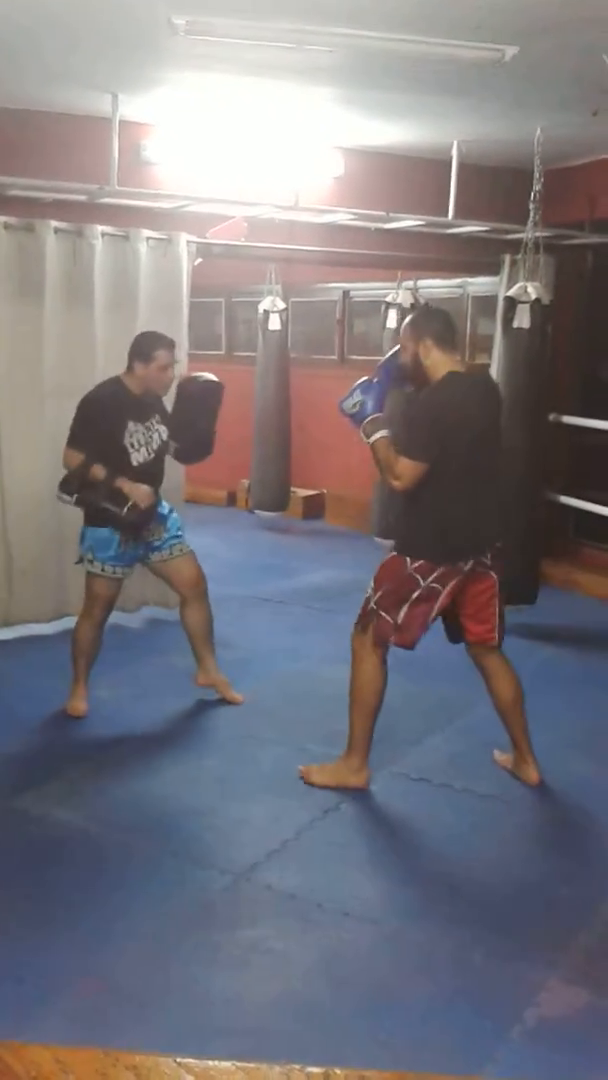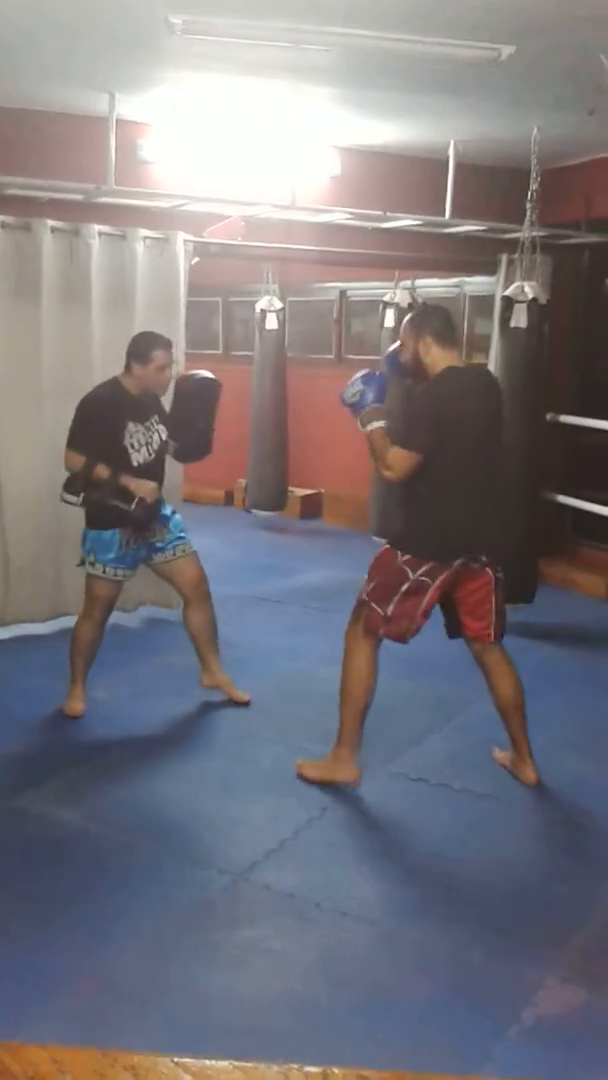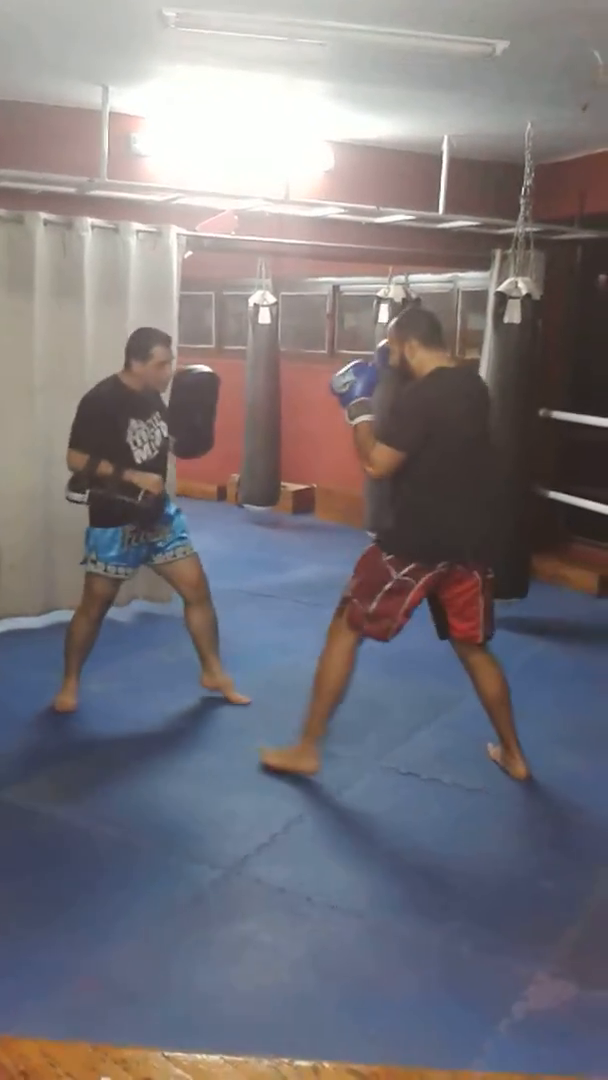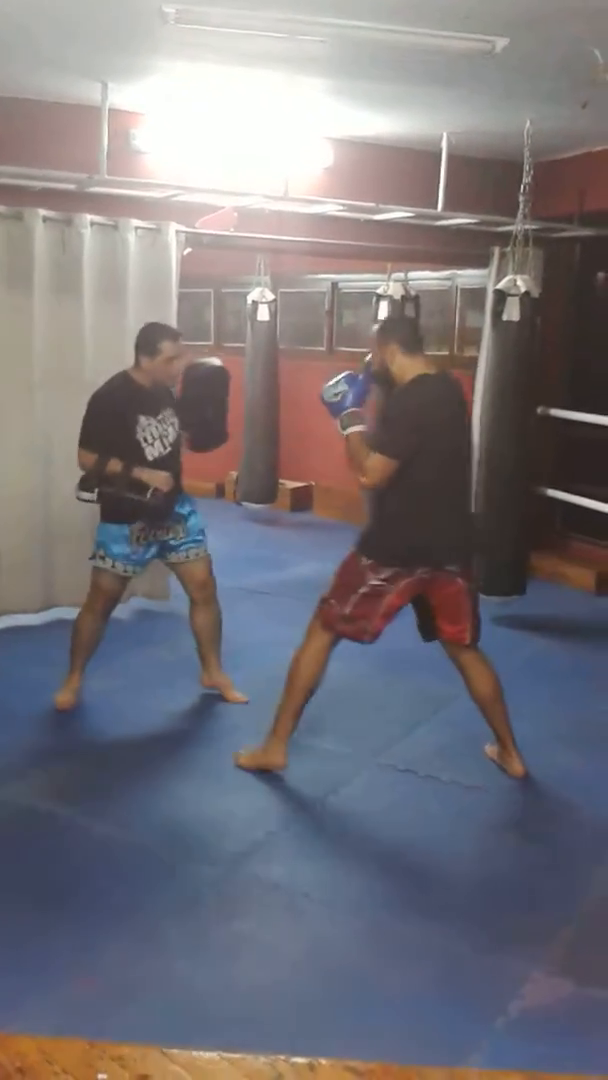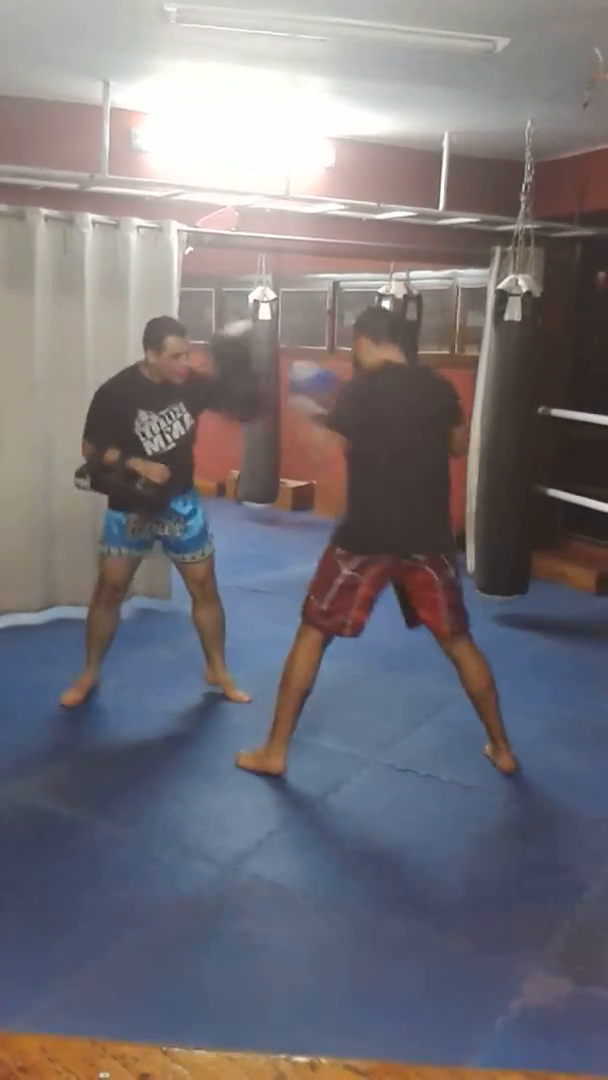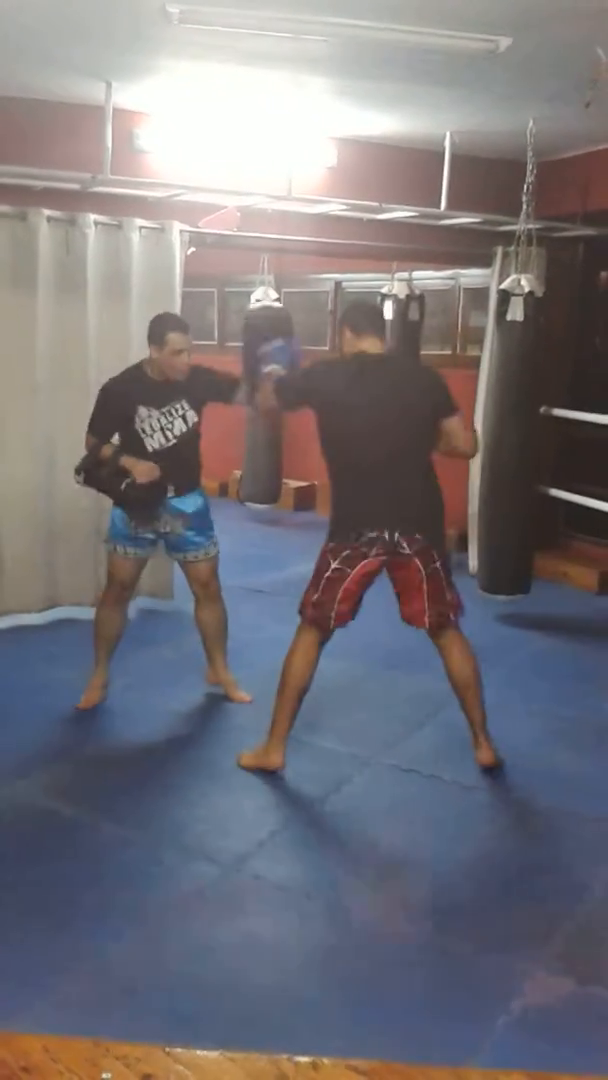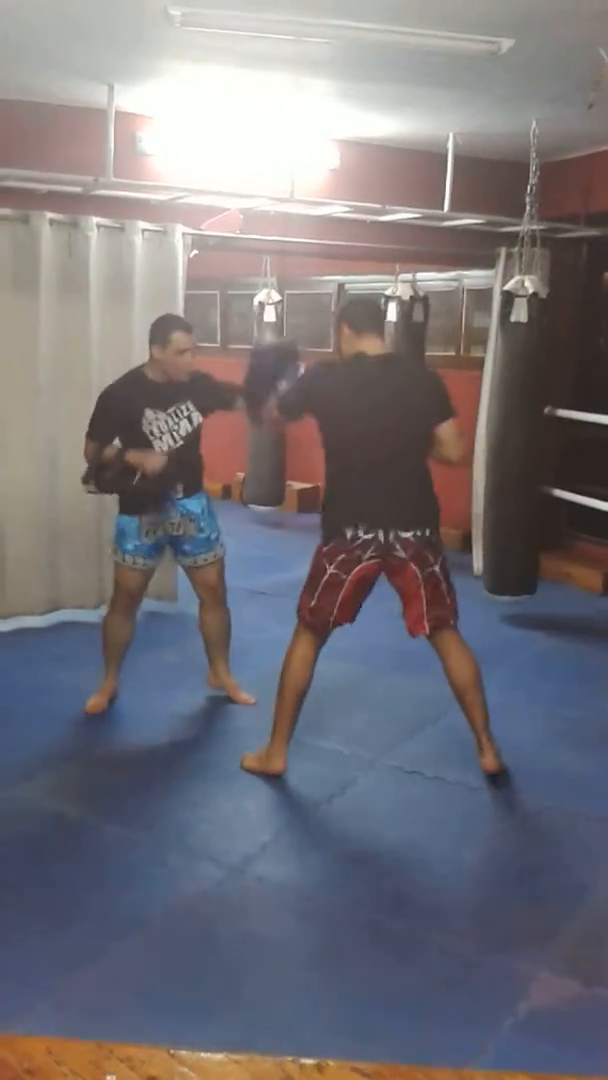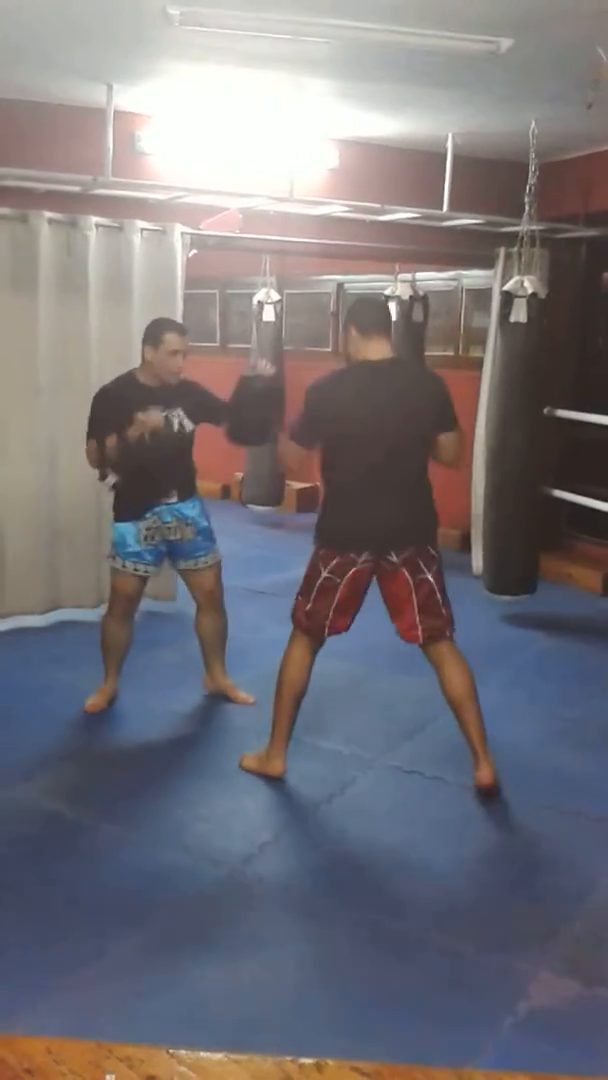
dt=0.1s
person 1, frame 1
left shoulder: (433, 402)
right shoulder: (483, 388)
left elbow: (401, 476)
left wrist: (371, 422)
right wrist: (402, 401)
left hip: (431, 549)
right hip: (479, 545)
left knee: (367, 642)
right knee: (487, 651)
left ankle: (353, 765)
right ankle: (524, 760)
person 1, frame 2
left shoulder: (430, 397)
right shoulder: (484, 383)
left elbow: (394, 469)
left wrist: (369, 412)
left hip: (427, 543)
right hip: (479, 541)
left knee: (361, 635)
right knee: (488, 647)
left ankle: (342, 759)
right ankle: (523, 759)
person 1, frame 3
left shoulder: (418, 397)
right shoulder: (472, 387)
left elbow: (376, 464)
left wrist: (357, 406)
right wrist: (386, 398)
left hip: (415, 544)
right hip: (470, 543)
left knee: (344, 630)
right knee: (474, 648)
left ankle: (305, 750)
right ankle: (513, 754)
person 1, frame 4
left shoulder: (405, 404)
right shoulder: (451, 392)
left elbow: (370, 475)
left wrist: (350, 414)
left hip: (392, 548)
right hip: (450, 547)
left knee: (320, 634)
right knee: (465, 650)
left ankle: (274, 748)
right ankle: (509, 752)
person 1, frame 5
left shoulder: (370, 392)
right shoulder: (438, 387)
right elbow: (458, 445)
left hip: (367, 539)
right hip: (428, 536)
left knee: (312, 633)
right knee: (456, 640)
left ankle: (274, 751)
right ankle: (502, 748)
person 1, frame 6
left shoulder: (326, 376)
right shoulder: (424, 379)
left elbow: (266, 400)
right elbow: (464, 446)
left wrist: (273, 367)
left hip: (355, 531)
right hip: (418, 526)
left knee: (311, 632)
right knee: (447, 633)
left ankle: (273, 748)
right ankle: (483, 744)
person 1, frame 7
left shoulder: (325, 379)
right shoulder: (424, 380)
left elbow: (274, 416)
right elbow: (454, 453)
left wrist: (295, 388)
left hip: (350, 533)
right hip: (414, 530)
left knee: (308, 634)
right knee: (445, 636)
left ankle: (275, 752)
right ankle: (487, 749)
person 1, frame 8
left shoulder: (331, 388)
right shoulder: (430, 385)
left elbow: (294, 457)
right elbow: (449, 456)
left wrist: (316, 424)
left hip: (346, 538)
right hip: (410, 537)
left knee: (304, 637)
right knee: (442, 647)
left ankle: (275, 753)
right ankle: (482, 766)
person 2, frame 1
left shoulder: (153, 400)
right shoulder: (101, 402)
left elbow: (167, 446)
right elbow: (73, 459)
right wrist: (123, 486)
left hip: (155, 513)
right hip: (111, 520)
left knee: (195, 587)
right knee: (97, 607)
left ankle: (209, 672)
right ankle: (79, 688)
person 2, frame 2
left shoulder: (151, 400)
right shoulder: (99, 403)
right elbow: (74, 461)
right wrist: (127, 482)
left hip: (156, 514)
right hip: (112, 522)
left knee: (197, 590)
right knee: (97, 609)
left ankle: (213, 672)
right ankle: (77, 688)
person 2, frame 3
left shoulder: (151, 397)
right shoulder: (100, 402)
right elbow: (77, 461)
right wrist: (133, 476)
left hip: (160, 512)
right hip: (115, 520)
left knee: (197, 591)
right knee: (94, 606)
left ankle: (214, 673)
right ankle: (70, 682)
person 2, frame 4
left shoulder: (167, 391)
right shoulder: (109, 399)
left elbow: (181, 438)
right elbow: (88, 460)
right wrist: (141, 474)
left hip: (177, 509)
right hip: (127, 518)
left knee: (204, 591)
right knee: (101, 602)
left ankle: (214, 674)
right ankle: (74, 679)
person 2, frame 5
left shoulder: (189, 383)
right shoulder: (115, 393)
left elbow: (242, 406)
right elbow: (91, 449)
left wrist: (245, 387)
right wrist: (136, 464)
left hip: (181, 503)
right hip: (132, 509)
left knee: (206, 589)
right knee: (109, 592)
left ankle: (218, 671)
right ankle: (89, 674)
person 2, frame 6
left shoulder: (196, 379)
right shoulder: (120, 389)
right elbow: (94, 443)
right wrist: (129, 463)
left hip: (187, 502)
left knee: (208, 588)
right knee: (117, 591)
left ankle: (219, 671)
right ankle: (99, 677)
person 2, frame 7
left shoulder: (197, 383)
right shoulder: (120, 394)
right elbow: (93, 450)
right wrist: (135, 457)
left hip: (192, 505)
right hip: (142, 510)
left knee: (214, 593)
right knee: (125, 599)
left ankle: (221, 674)
right ankle: (109, 683)
person 2, frame 8
left shoulder: (186, 391)
right shoulder: (112, 397)
left elbow: (233, 416)
right elbow: (96, 457)
right wrist: (135, 431)
left hip: (186, 509)
right hip: (137, 516)
left knee: (211, 595)
right knee: (123, 604)
left ankle: (216, 675)
right ankle: (109, 684)
